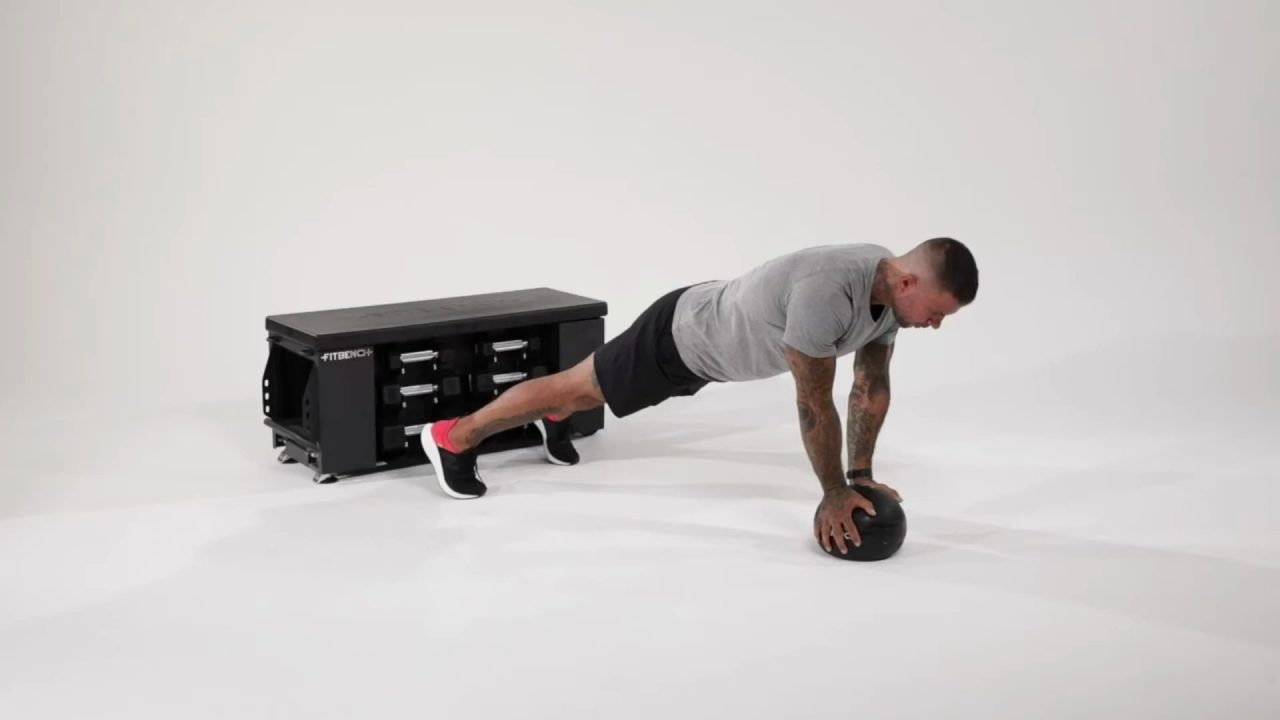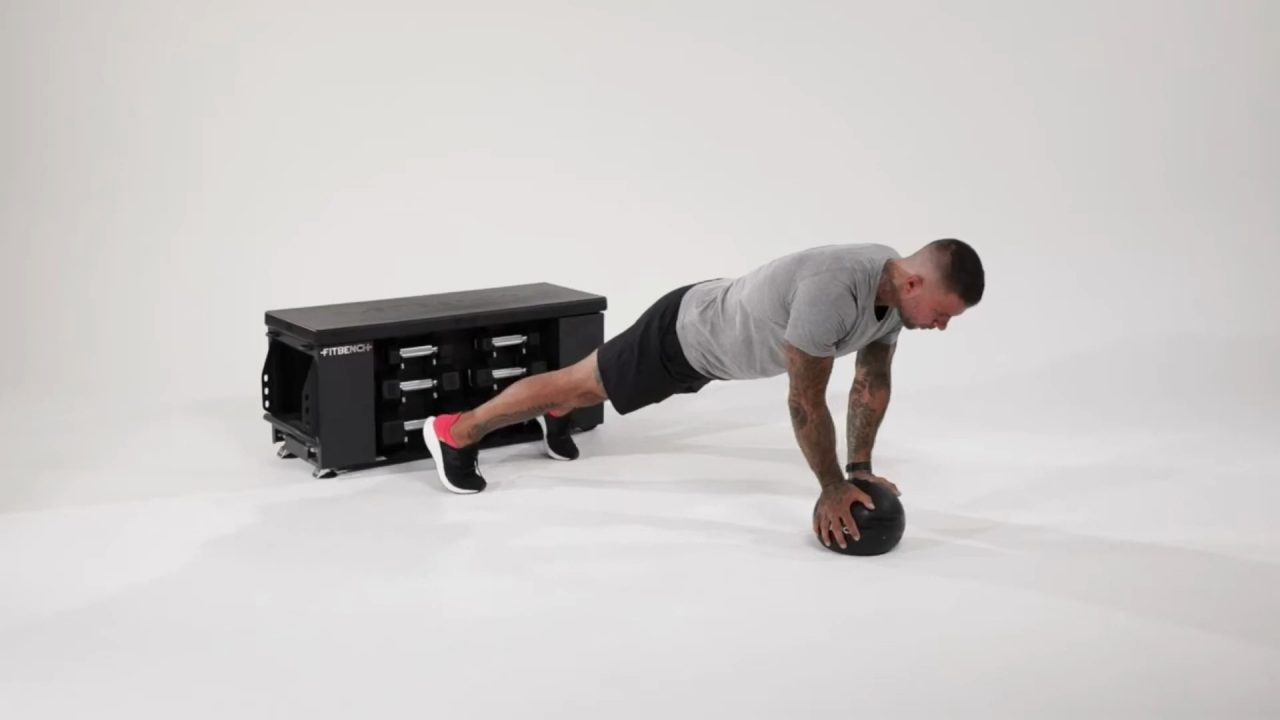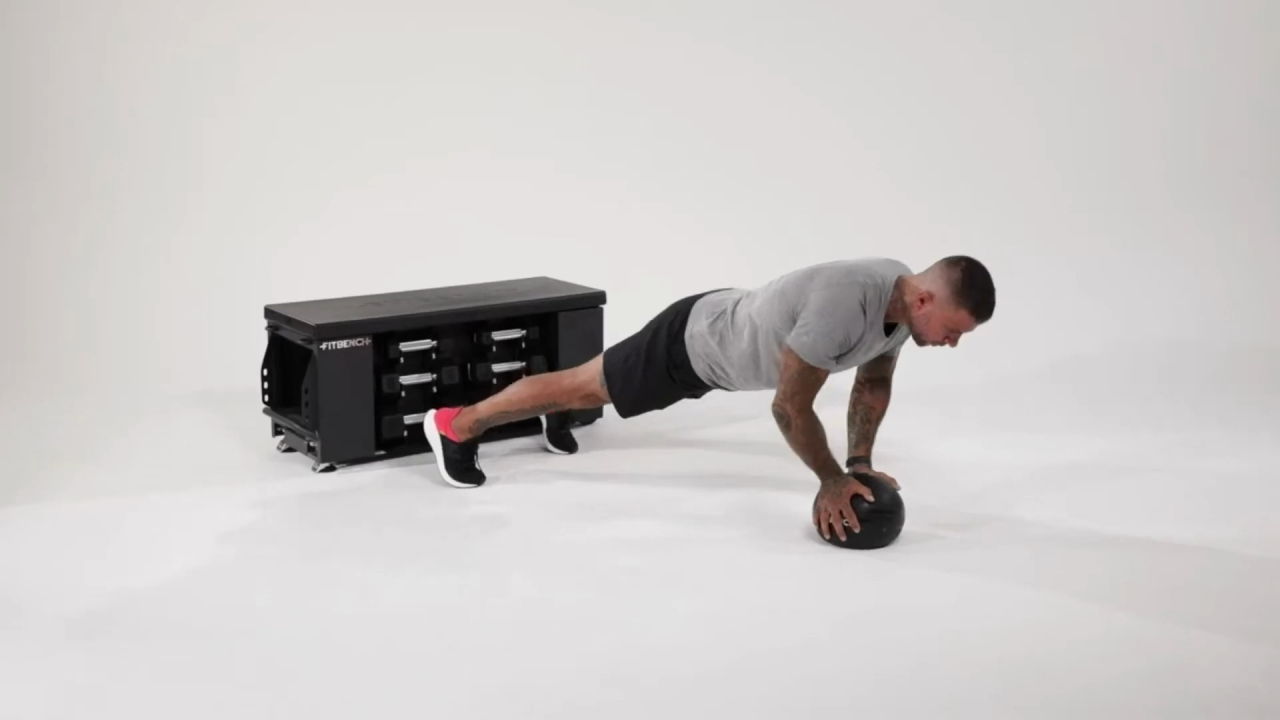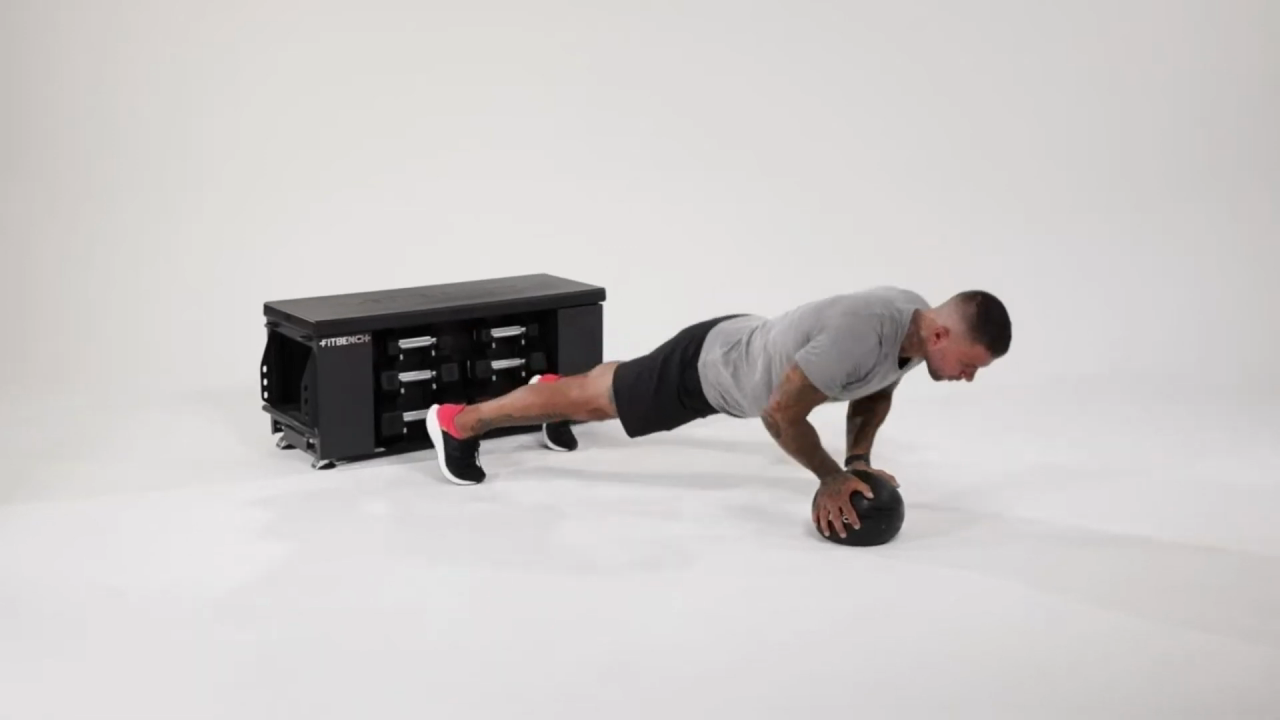
dt=0.2s
person 1, frame 1
left shoulder: (888, 288)
right shoulder: (828, 293)
left elbow: (872, 385)
right elbow: (814, 406)
left wrist: (861, 475)
right wrist: (835, 496)
left hip: (711, 342)
right hip: (681, 335)
left knee: (597, 387)
right knee: (581, 386)
left ankle: (554, 419)
right ankle: (453, 438)
person 1, frame 2
left shoulder: (893, 289)
right shoulder: (834, 293)
left elbow: (873, 381)
right elbow: (805, 403)
left wrist: (860, 468)
right wrist: (832, 488)
left hip: (715, 336)
right hip: (686, 333)
left knee: (598, 385)
right knee: (584, 383)
left ankle: (554, 415)
right ankle: (454, 432)
person 1, frame 3
left shoulder: (901, 298)
right shoulder: (843, 307)
left elbow: (873, 382)
right elbow: (789, 406)
left wrist: (860, 463)
right wrist: (832, 483)
left hip: (722, 339)
right hip: (694, 341)
left knee: (608, 380)
right knee: (587, 386)
left ankle: (552, 418)
right ankle: (454, 426)
person 1, frame 4
left shoulder: (913, 318)
right shoulder: (861, 338)
left elbow: (875, 388)
right elbow: (779, 415)
left wrist: (858, 460)
right wrist: (831, 478)
left hip: (739, 352)
right hip: (706, 369)
left knee: (623, 383)
right knee: (592, 402)
left ankle: (555, 386)
right ankle: (457, 421)
